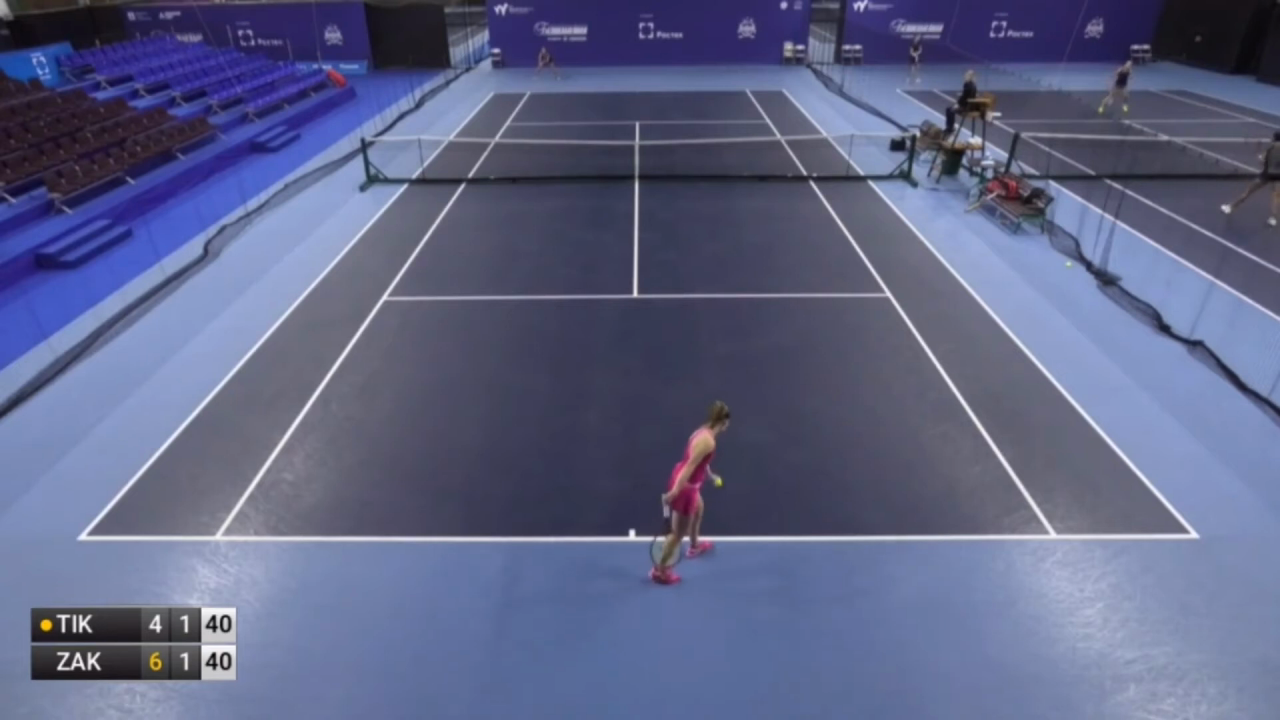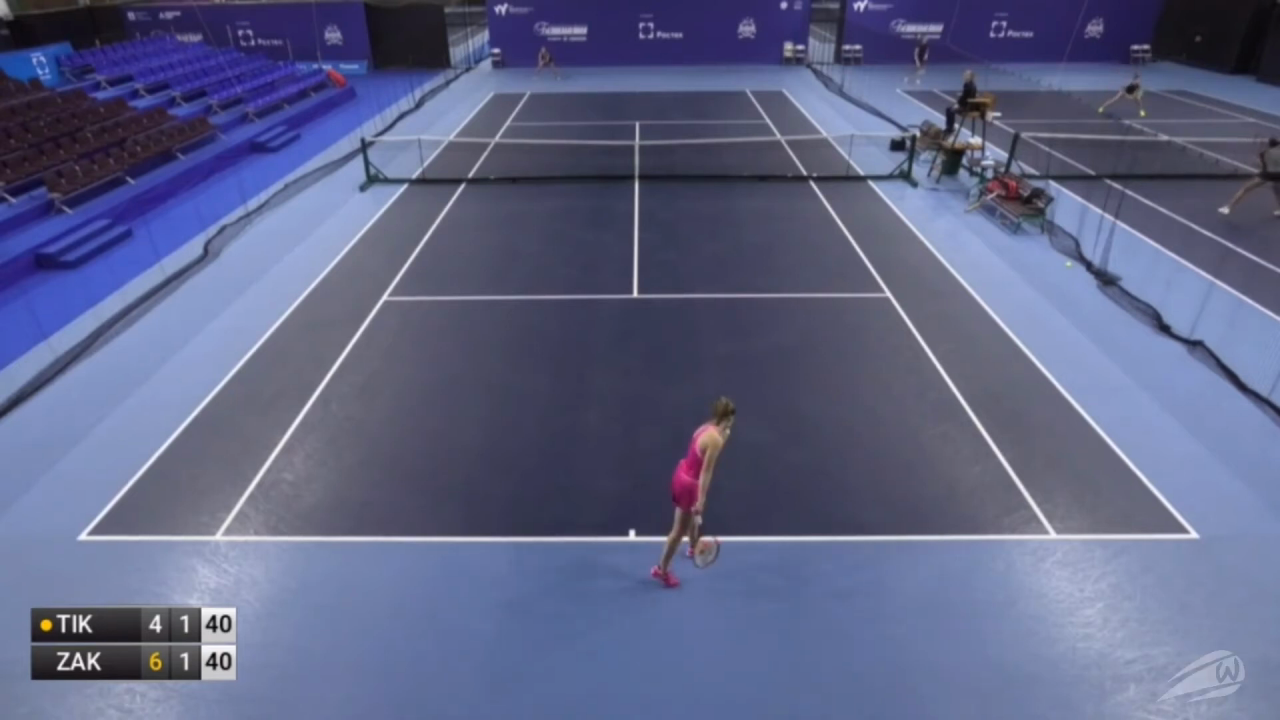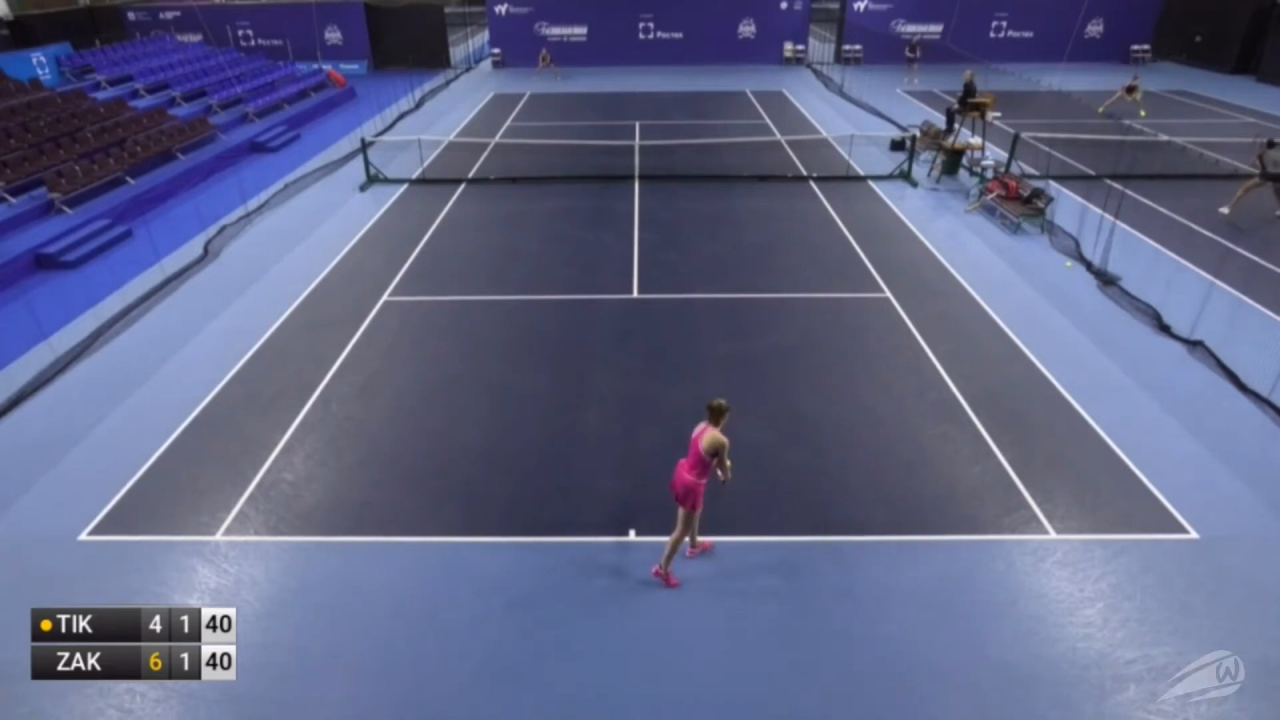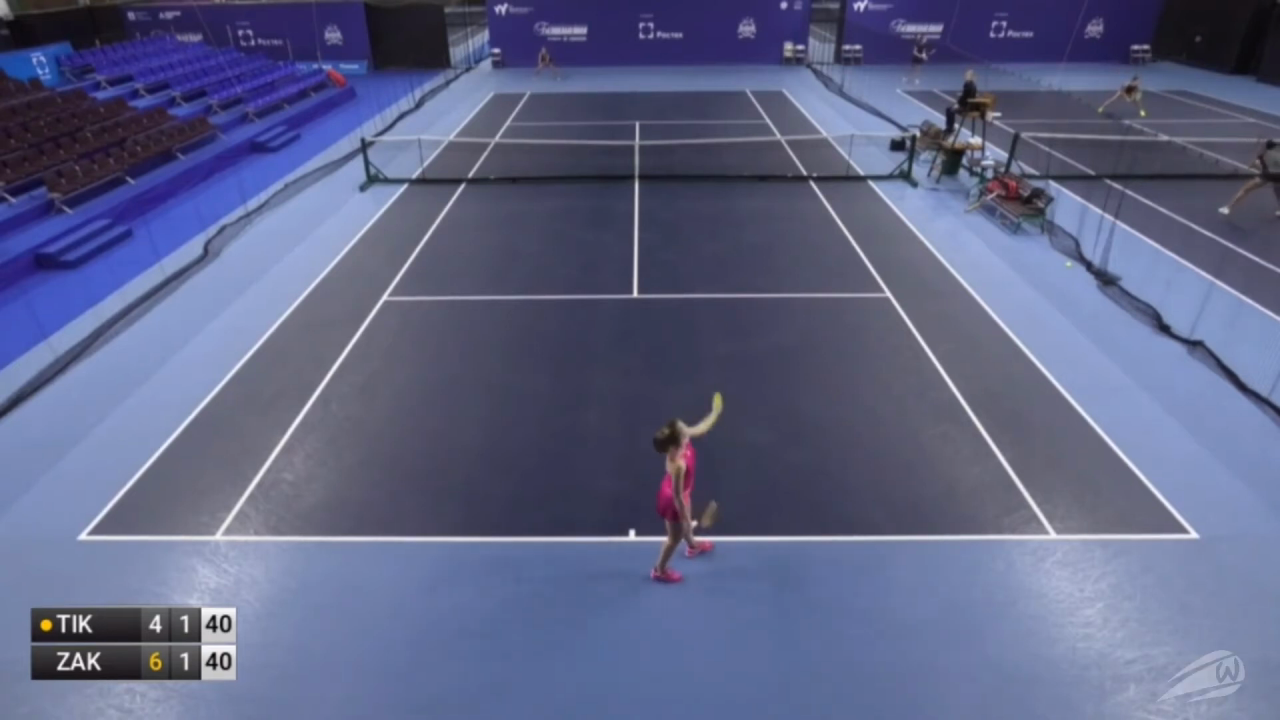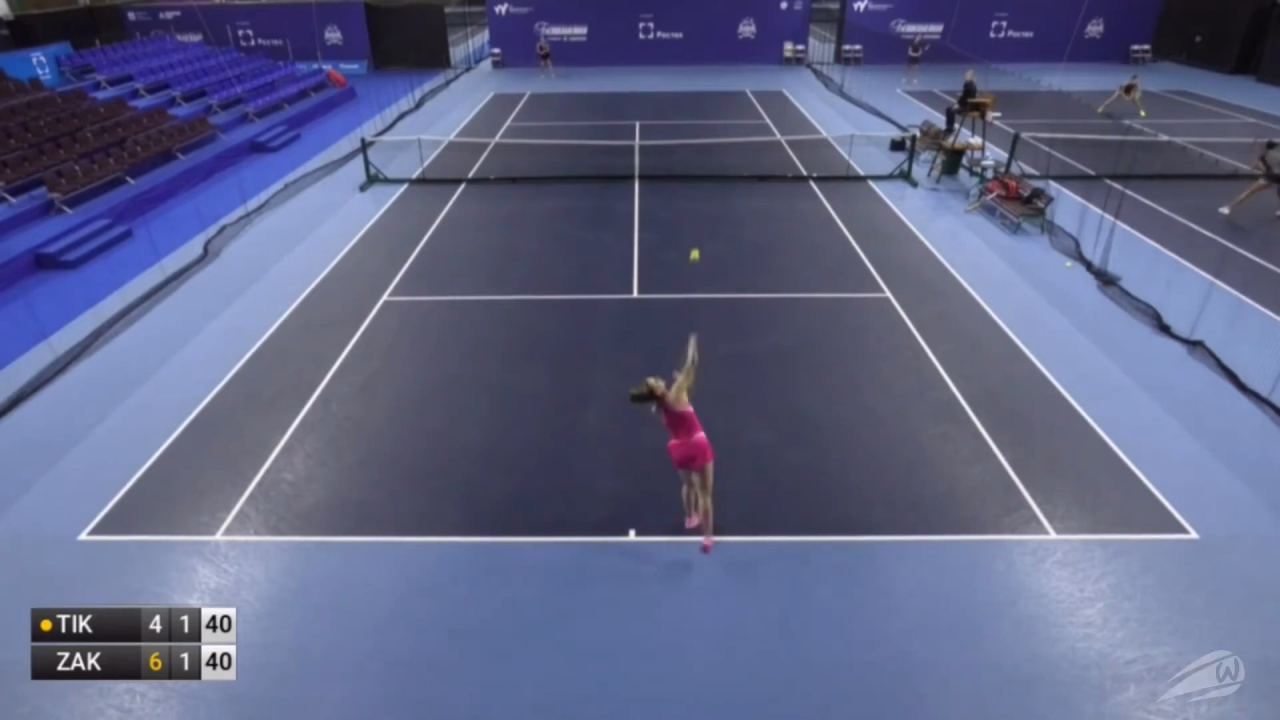
dt=1s
person 1, frame 1
left shoulder: (703, 432)
right shoulder: (708, 442)
right elbow: (690, 466)
left wrist: (709, 474)
right wrist: (675, 491)
left hip: (687, 483)
right hip: (685, 487)
left knee: (698, 509)
right knee: (678, 532)
left ankle: (695, 546)
right ankle: (660, 571)
person 1, frame 2
left shoulder: (706, 428)
right shoulder: (715, 439)
right elbow: (706, 471)
right wrist: (700, 499)
left hip: (682, 474)
right hip: (688, 484)
left knee: (697, 512)
right knee: (680, 530)
left ankle: (695, 545)
right ankle: (661, 569)
person 1, frame 3
left shoulder: (701, 426)
right shoulder: (721, 441)
right elbow: (723, 466)
right wrist: (726, 476)
left hip: (683, 472)
right hip: (692, 484)
left knee: (696, 512)
right knee: (682, 530)
left ankle: (694, 545)
right ankle: (663, 568)
person 1, frame 4
left shoulder: (682, 439)
right shoulder: (677, 465)
left elbow: (700, 429)
right elbow: (678, 498)
left wrist: (715, 412)
right wrist: (685, 522)
left hip: (678, 493)
right hip: (672, 500)
left knee: (687, 521)
right knee: (675, 536)
left ankle: (693, 545)
right ankle: (659, 571)
person 1, frame 5
left shoulder: (661, 403)
right shoulder: (674, 396)
right elbow: (688, 369)
right wrist: (692, 347)
left hip: (678, 449)
right hip: (697, 448)
left knee: (688, 483)
right knee: (705, 492)
left ankle: (691, 516)
right ankle: (708, 537)
